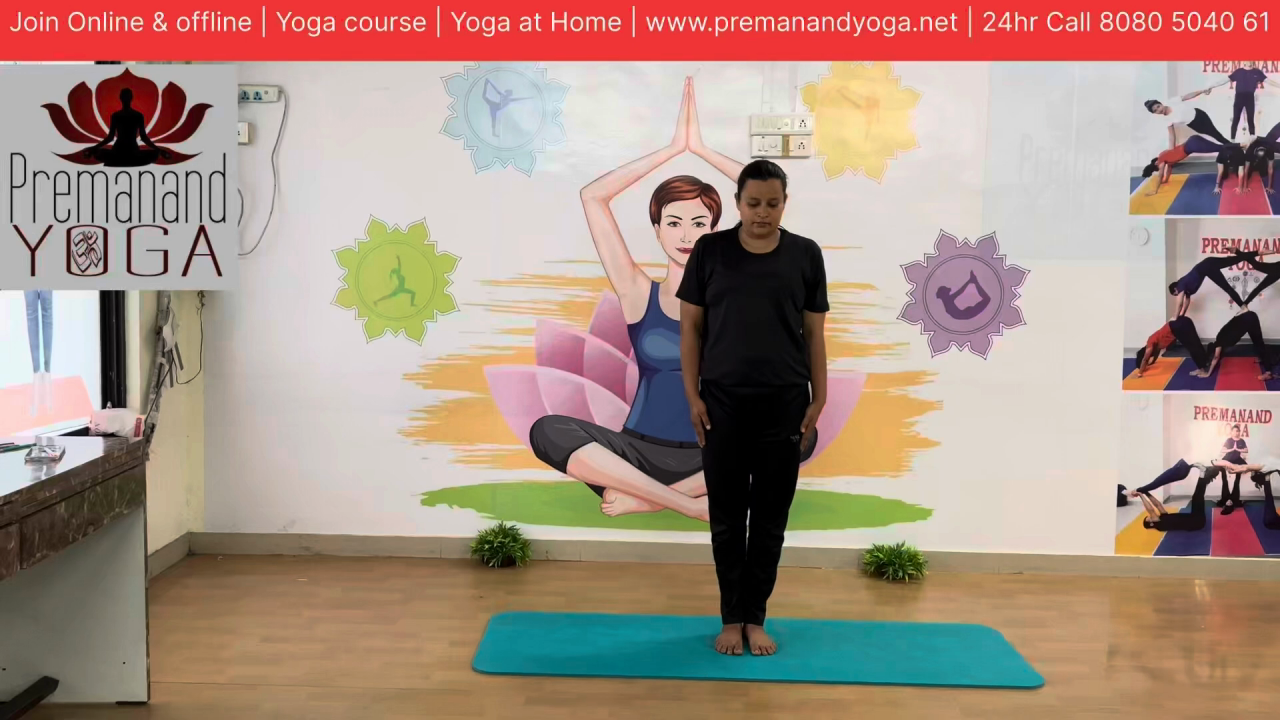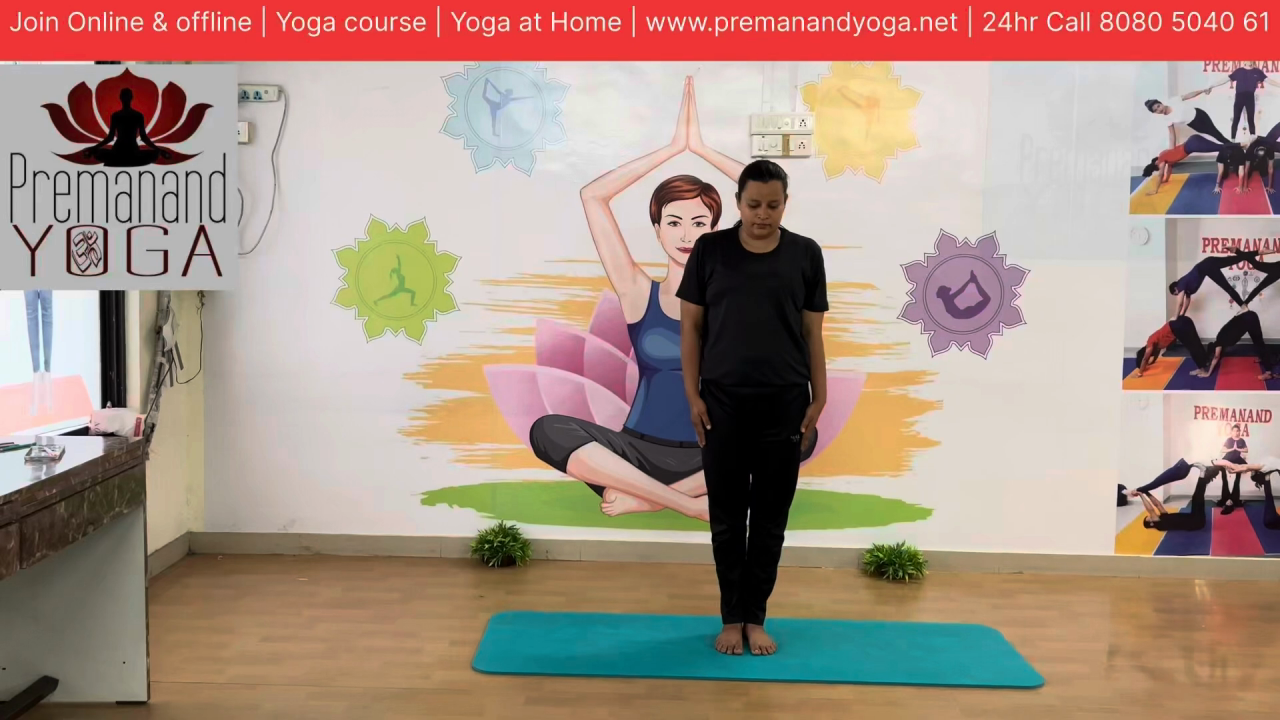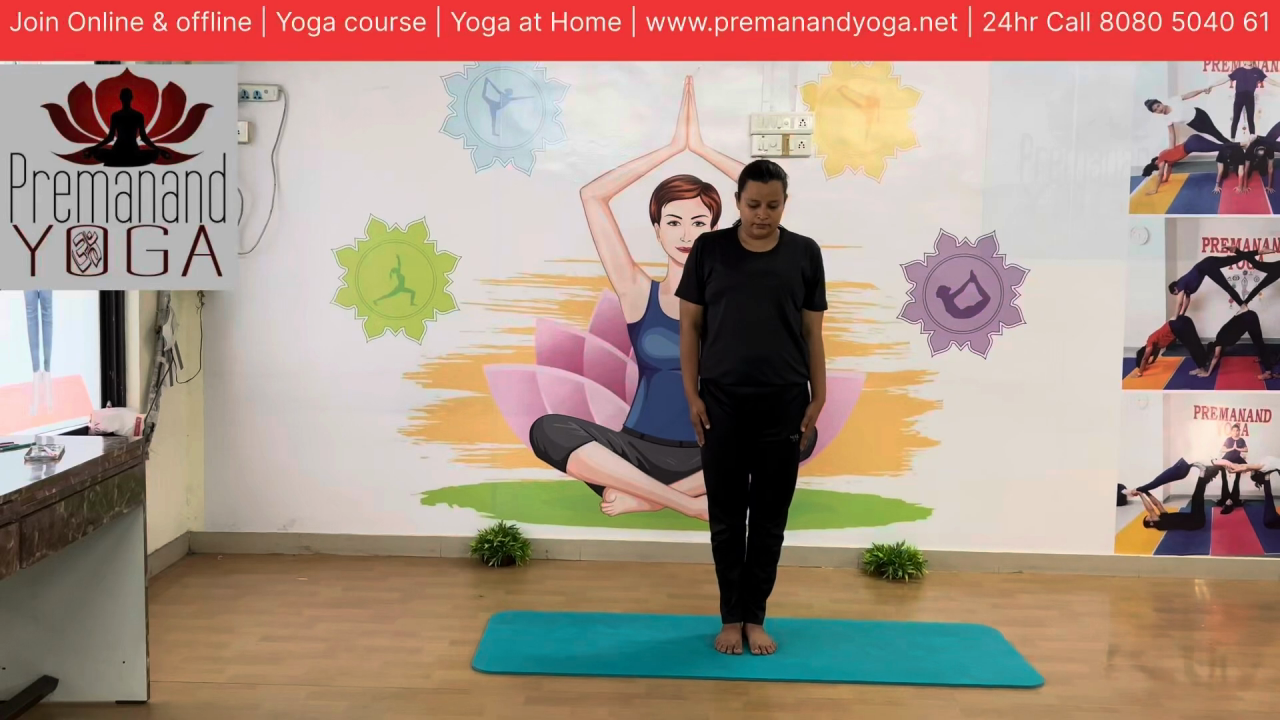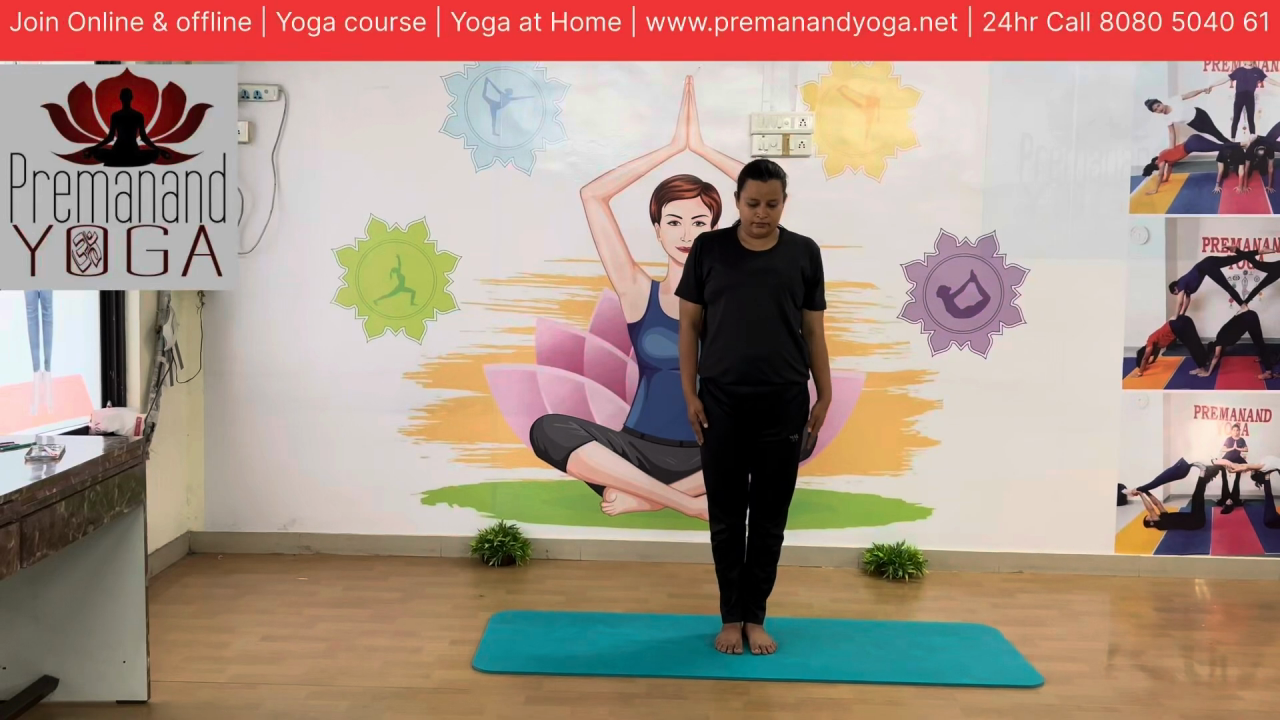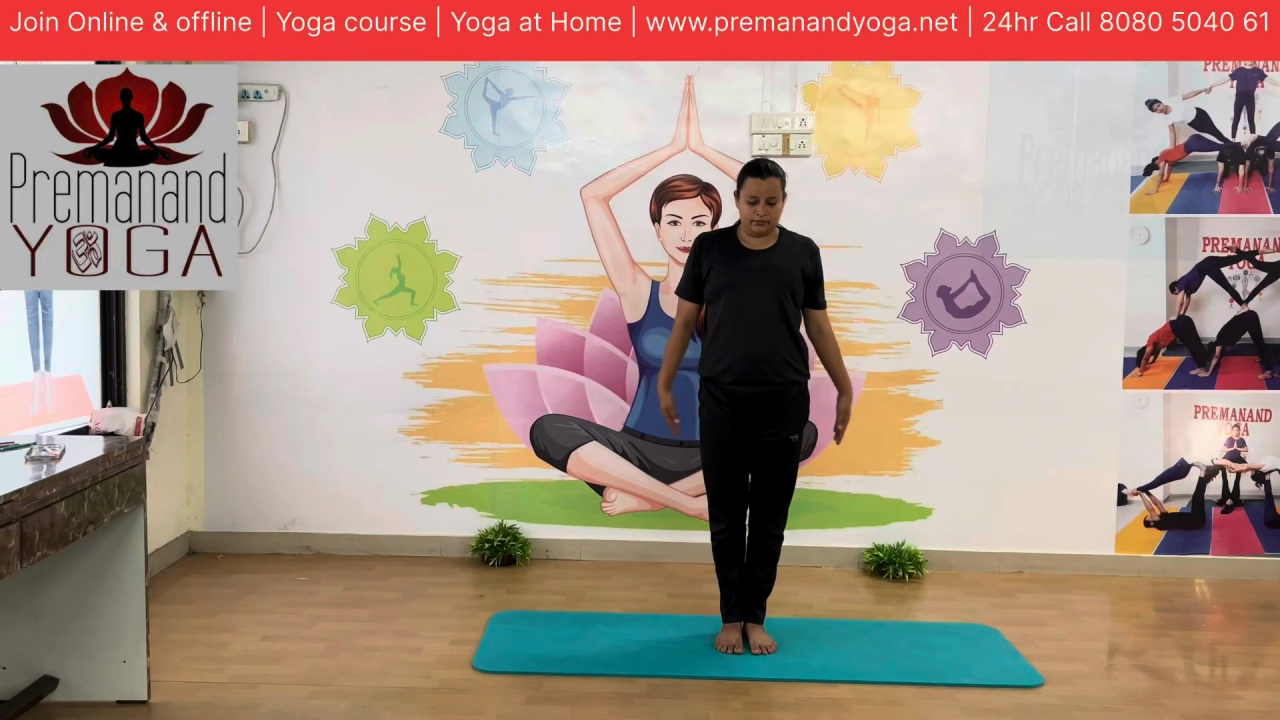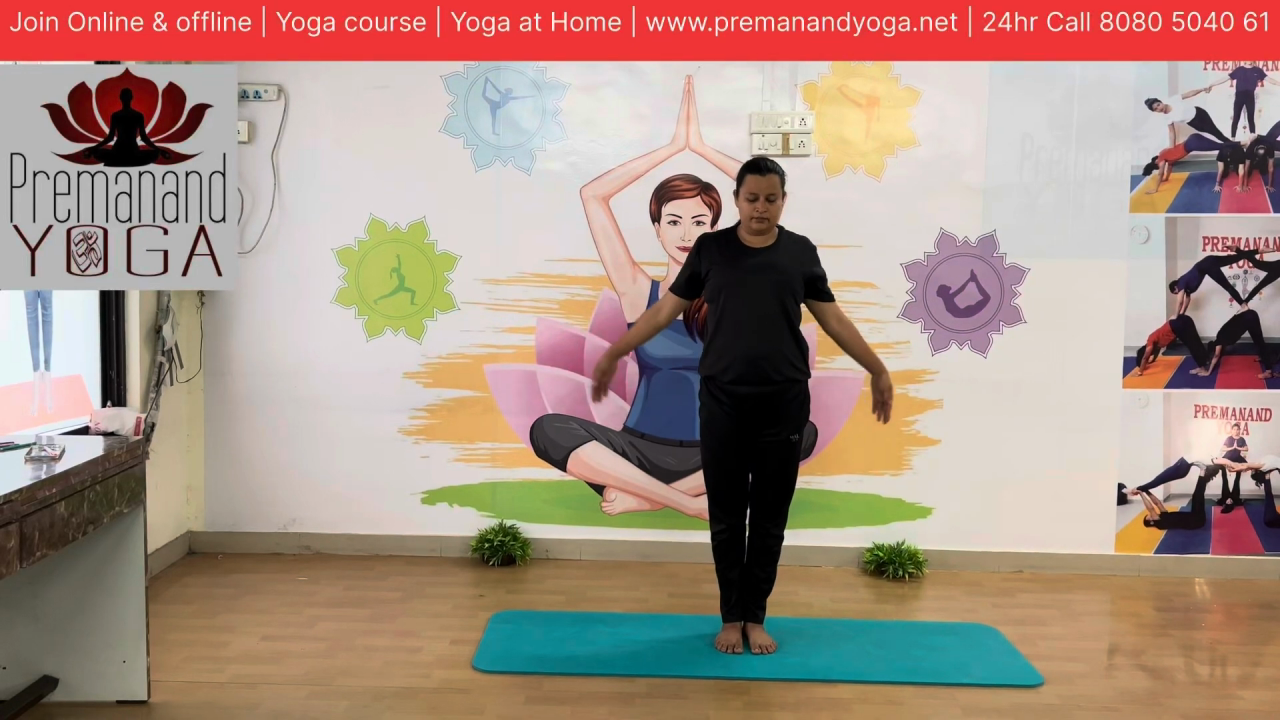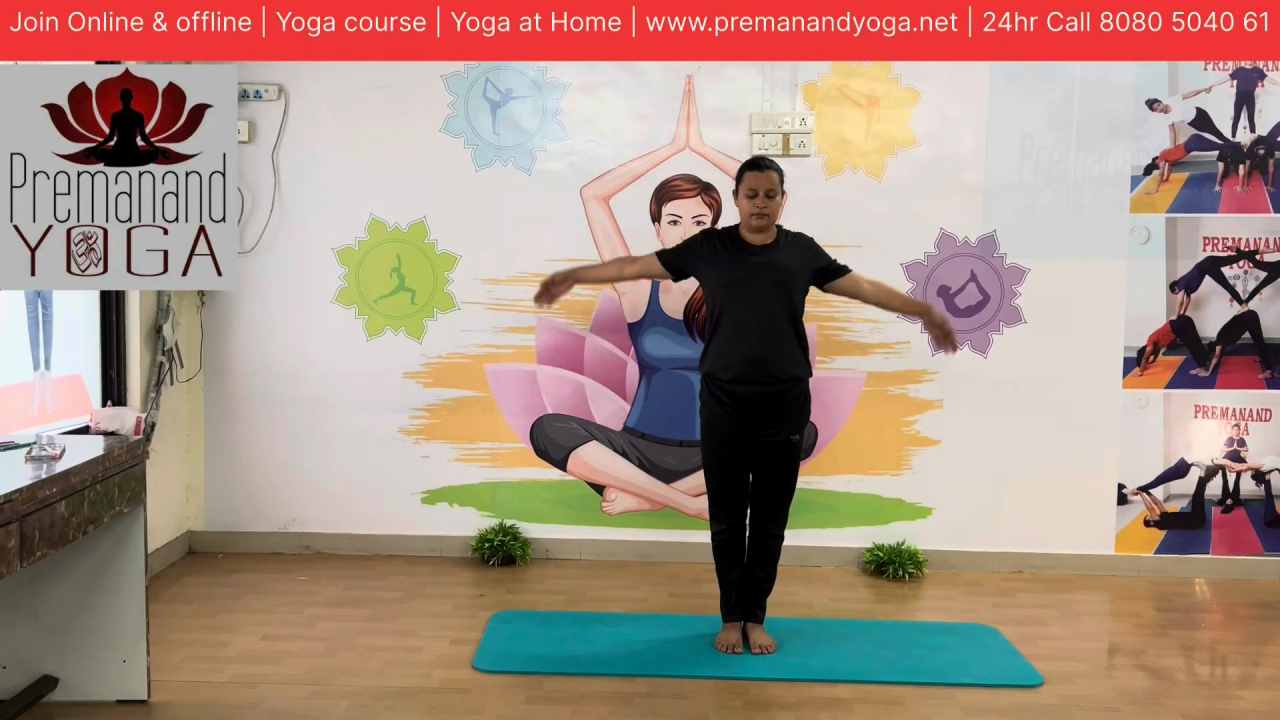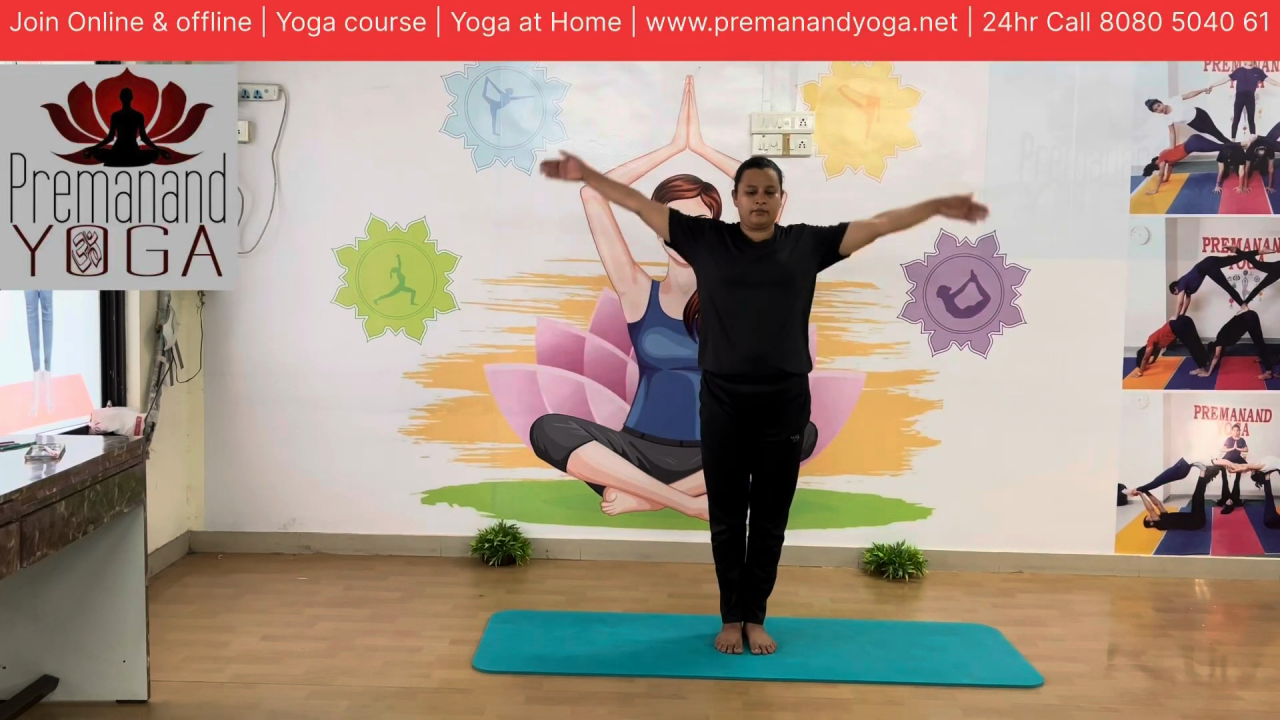
dt=0.2s
person 1, frame 1
left shoulder: (805, 254)
right shoulder: (710, 250)
left elbow: (813, 332)
right elbow: (691, 326)
left wrist: (818, 399)
right wrist: (693, 395)
left hip: (784, 403)
right hip: (723, 402)
left knee: (770, 517)
right knee: (727, 516)
left ankle: (755, 617)
right ankle: (731, 617)
person 1, frame 2
left shoulder: (806, 253)
right shoulder: (709, 249)
left elbow: (813, 332)
right elbow: (691, 326)
left wrist: (818, 399)
right wrist: (693, 394)
left hip: (784, 403)
right hip: (723, 401)
left knee: (770, 517)
right knee: (727, 516)
left ankle: (755, 617)
right ankle: (731, 617)
person 1, frame 3
left shoulder: (804, 253)
right shoulder: (709, 248)
left elbow: (812, 331)
right elbow: (690, 325)
left wrist: (818, 399)
right wrist: (692, 394)
left hip: (783, 403)
right hip: (722, 401)
left knee: (770, 516)
right knee: (727, 515)
left ankle: (755, 616)
right ankle: (731, 616)
person 1, frame 4
left shoulder: (804, 252)
right shoulder: (708, 248)
left elbow: (813, 330)
right elbow: (689, 324)
left wrist: (824, 396)
right wrist: (689, 392)
left hip: (783, 401)
right hip: (721, 400)
left knee: (770, 516)
right knee: (726, 514)
left ankle: (755, 616)
right ankle: (730, 616)
person 1, frame 5
left shoulder: (803, 252)
right shoulder: (708, 247)
left elbow: (819, 327)
right elbow: (686, 321)
left wrist: (844, 389)
right wrist: (665, 383)
left hip: (784, 400)
right hip: (721, 400)
left knee: (770, 516)
right knee: (725, 515)
left ankle: (756, 616)
right ankle: (731, 616)
person 1, frame 6
left shoulder: (801, 251)
right shoulder: (710, 247)
left elbow: (831, 317)
right elbow: (667, 308)
left wrist: (876, 369)
right wrist: (616, 353)
left hip: (784, 400)
right hip: (722, 399)
left knee: (770, 516)
right knee: (726, 515)
left ankle: (755, 616)
right ankle: (731, 616)
person 1, frame 7
left shoulder: (802, 250)
right shoulder: (708, 246)
left elbow: (859, 287)
right elbow: (640, 267)
left wrist: (922, 311)
right wrist: (574, 276)
left hip: (785, 400)
right hip: (723, 399)
left knee: (770, 516)
right knee: (726, 515)
left ankle: (755, 615)
right ankle: (730, 616)
person 1, frame 8
left shoulder: (805, 243)
right shoulder: (707, 239)
left elbow: (874, 226)
right elbow: (644, 207)
left wrist: (935, 207)
right wrist: (588, 177)
left hip: (784, 400)
right hip: (723, 400)
left knee: (770, 518)
right knee: (726, 516)
left ankle: (755, 616)
right ankle: (730, 617)
person 2, frame 1
right shoulder: (638, 293)
right elbow: (592, 198)
left wrist: (700, 148)
right wrist: (674, 148)
right hip: (642, 452)
right knee: (548, 432)
left ankle: (643, 497)
right ankle: (693, 503)
person 2, frame 2
right shoulder: (638, 292)
right elbow: (592, 196)
left wrist: (700, 147)
right wrist: (674, 147)
right hip: (641, 452)
right knee: (548, 431)
left ankle: (643, 497)
right ankle: (692, 503)
person 2, frame 3
right shoulder: (637, 292)
right elbow: (592, 196)
left wrist: (700, 147)
right wrist: (673, 147)
left hip: (709, 456)
right hip: (641, 452)
right knee: (548, 431)
left ankle: (642, 496)
right ankle: (692, 501)
person 2, frame 4
right shoulder: (638, 292)
right elbow: (592, 195)
left wrist: (700, 147)
right wrist: (674, 146)
right hip: (640, 453)
right knee: (548, 430)
left ankle: (644, 497)
right ankle: (695, 502)
person 2, frame 5
right shoulder: (640, 292)
right elbow: (593, 196)
left wrist: (700, 146)
right wrist: (675, 146)
right hip: (642, 451)
left knee: (802, 433)
right knee: (550, 431)
left ankle: (648, 495)
right ankle: (695, 503)
person 2, frame 6
right shoulder: (636, 291)
right elbow: (591, 196)
left wrist: (700, 146)
right wrist: (675, 146)
right hip: (641, 451)
left knee: (801, 432)
right knee: (547, 430)
left ankle: (641, 496)
right ankle: (690, 501)
person 2, frame 7
right shoulder: (640, 292)
right elbow: (593, 196)
left wrist: (700, 146)
right wrist: (674, 146)
right hip: (642, 451)
left knee: (801, 433)
right knee: (549, 430)
left ankle: (645, 495)
right ankle: (695, 502)
person 2, frame 8
right shoulder: (638, 292)
right elbow: (592, 196)
left wrist: (700, 146)
right wrist: (674, 147)
right hip: (642, 452)
left knee: (801, 432)
right knee: (548, 430)
left ankle: (646, 496)
right ankle: (695, 503)
